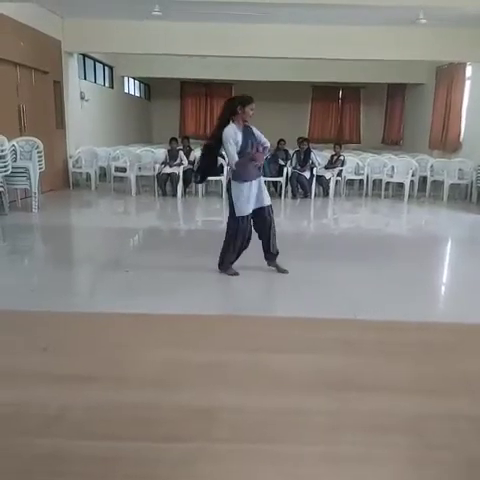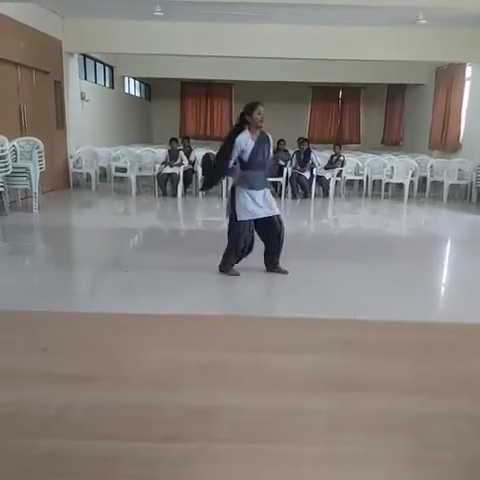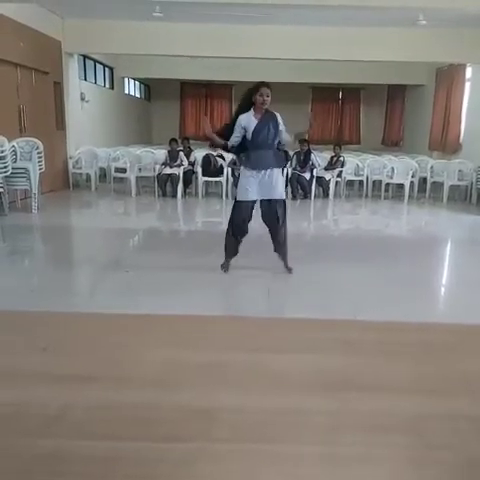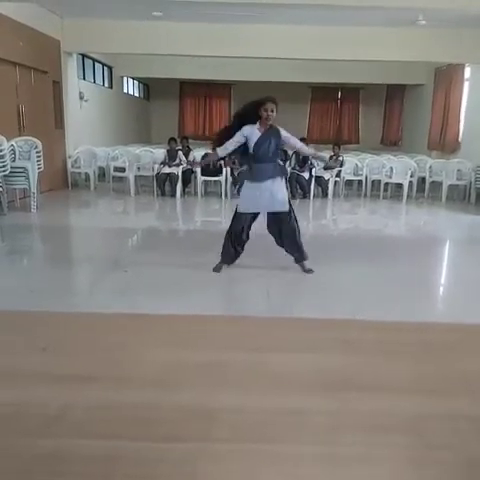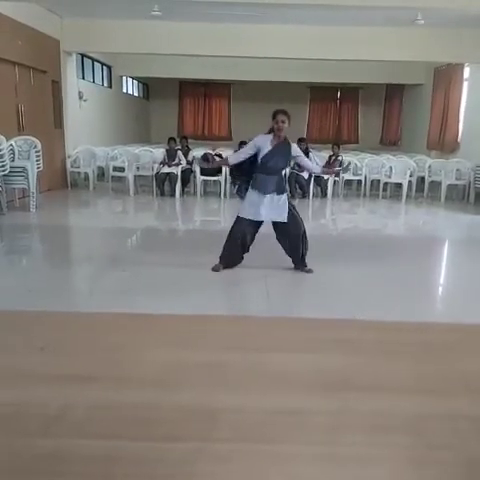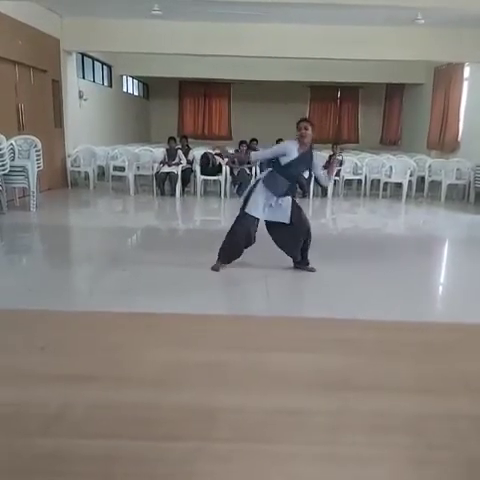
dt=0.2s
person 1, frame 1
left shoulder: (250, 130)
right shoulder: (228, 132)
left elbow: (266, 145)
right elbow: (234, 163)
left wrist: (261, 159)
right wrist: (251, 159)
left hip: (256, 180)
right hip: (239, 183)
left knee: (266, 220)
right knee: (241, 226)
left ankle: (271, 259)
right ankle: (225, 264)
person 1, frame 2
left shoulder: (267, 138)
right shoulder: (241, 139)
right elbow: (229, 165)
right wrist: (235, 175)
left hip: (262, 190)
right hip: (244, 190)
left knee: (276, 228)
right knee: (243, 232)
left ankle: (272, 264)
right ankle: (226, 264)
person 1, frame 3
left shoulder: (276, 118)
right shoulder: (243, 119)
left elbow: (283, 139)
right elbow: (232, 143)
right wrist: (212, 136)
left hip: (272, 170)
right hip: (250, 171)
left knee: (276, 213)
right knee: (241, 214)
left ankle: (282, 254)
right ankle: (229, 255)
person 1, frame 4
left shoulder: (280, 133)
right shoulder: (247, 130)
left elbow: (300, 147)
right elbow: (225, 149)
left wrist: (319, 156)
right wrist: (205, 161)
left hip: (274, 182)
right hip: (253, 183)
left knee: (286, 222)
right knee: (240, 222)
left ankle: (300, 259)
right ankle: (226, 259)
person 1, frame 5
left shoulder: (292, 148)
right shoulder: (262, 140)
left elbow: (311, 166)
right elbow: (238, 157)
left hip: (278, 194)
right hip: (257, 192)
left knee: (296, 228)
right knee: (241, 228)
left ankle: (300, 263)
right ankle: (225, 261)
person 1, frame 6
left shoulder: (312, 158)
right shoulder: (289, 146)
left elbow: (325, 181)
right elbow: (261, 155)
left wrist: (334, 162)
left hip: (283, 195)
right hip: (264, 188)
left knee: (301, 227)
right knee: (244, 225)
left ankle: (301, 261)
right ankle: (222, 259)
